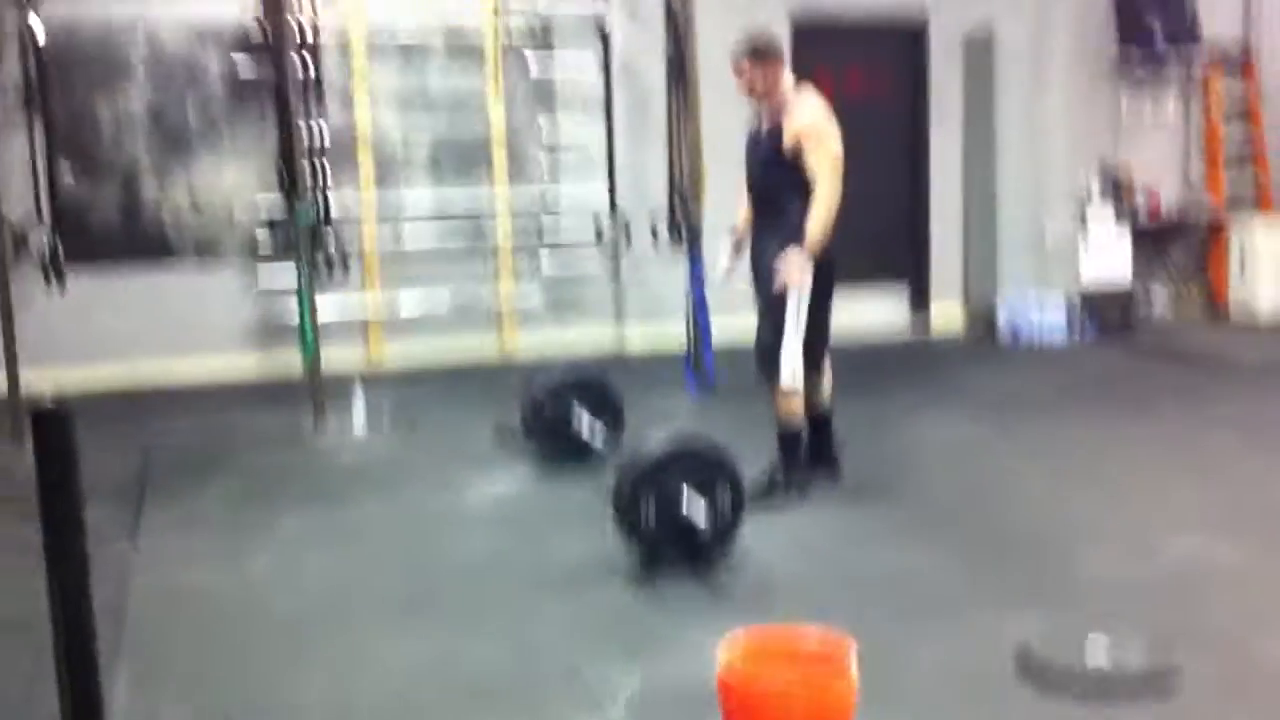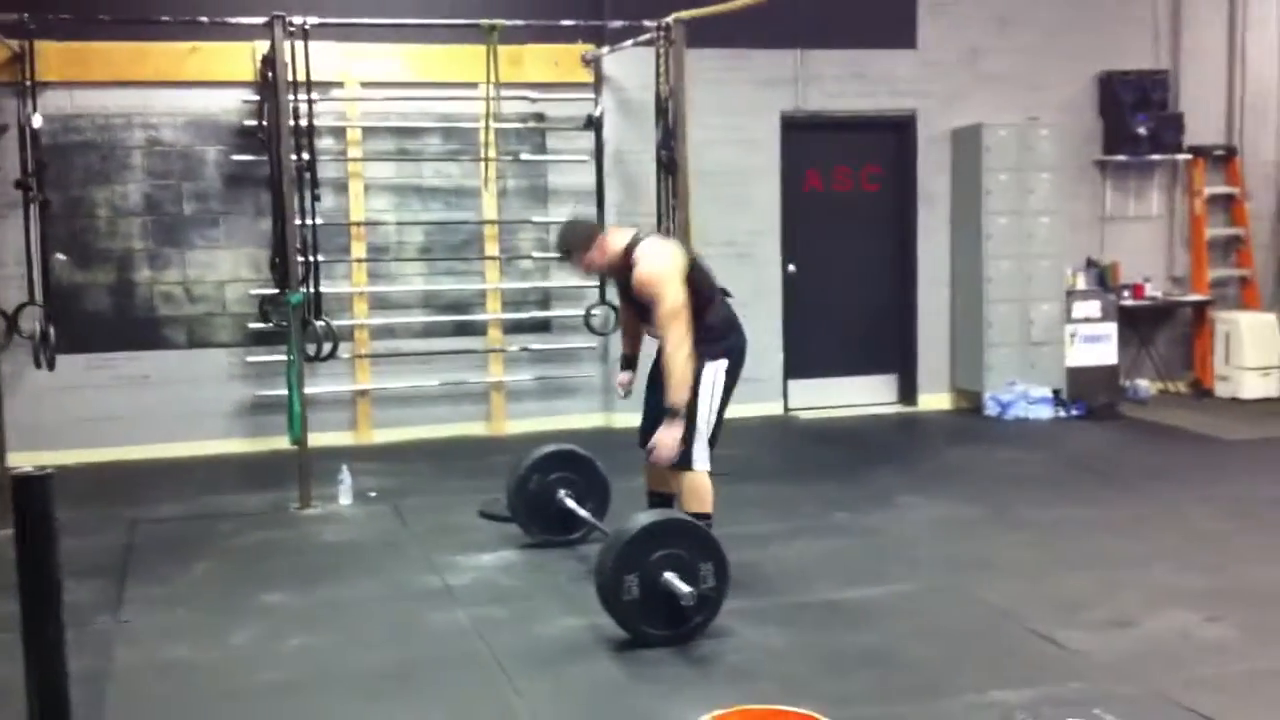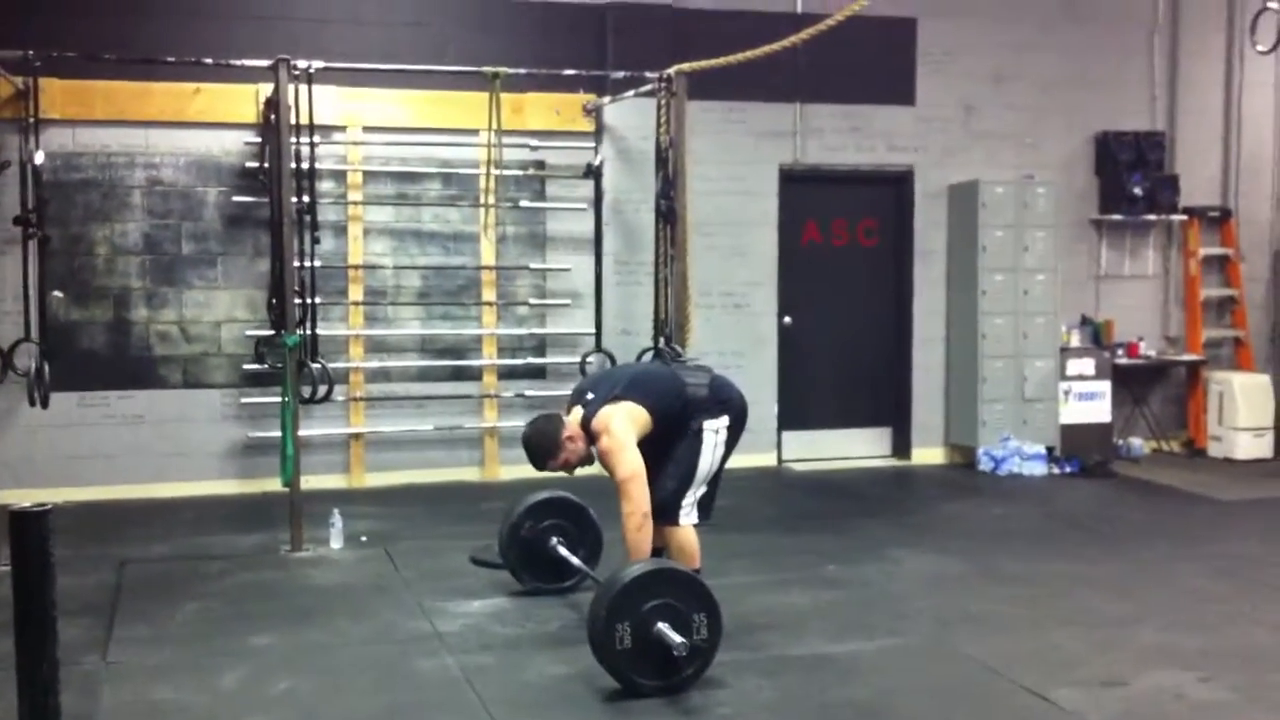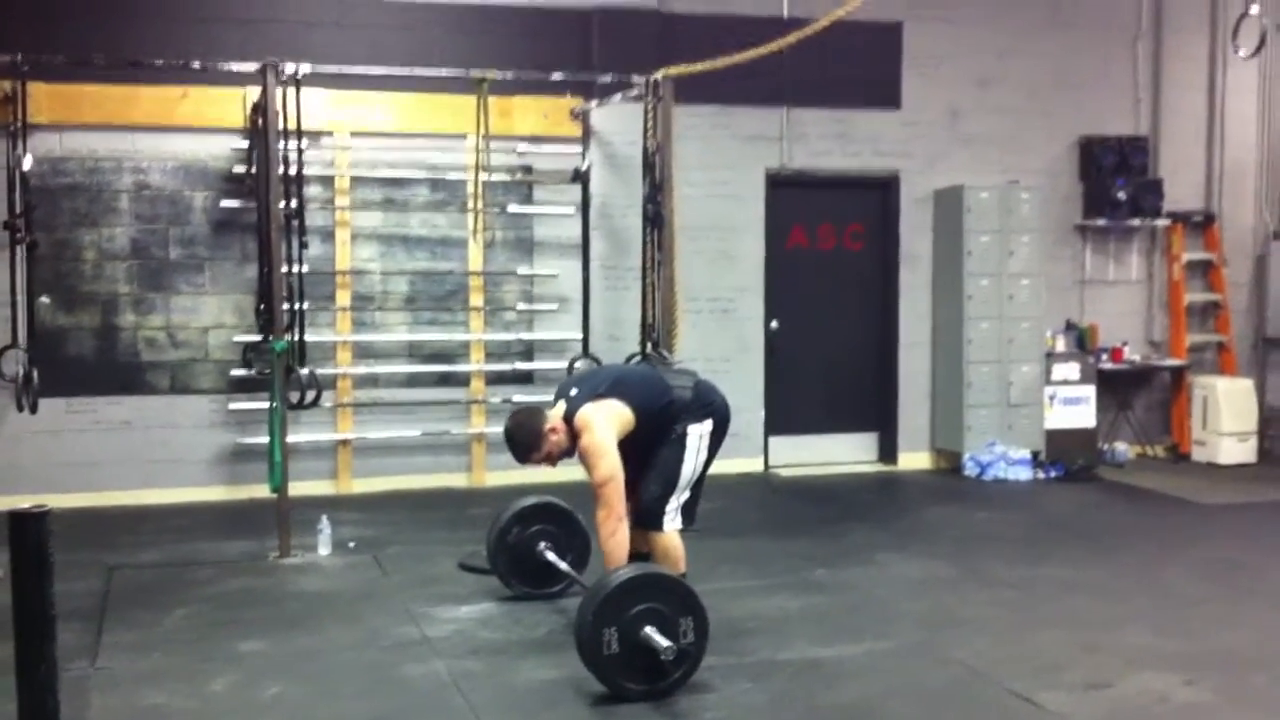
dt=1s
person 1, frame 1
left shoulder: (808, 116)
right shoulder: (763, 120)
left elbow: (828, 187)
left wrist: (804, 251)
right wrist: (738, 239)
left hip: (796, 257)
right hip: (772, 253)
left knee: (787, 366)
right knee: (806, 358)
left ankle: (791, 467)
right ankle: (820, 453)
person 1, frame 2
left shoulder: (651, 265)
right shoulder: (620, 253)
left elbow: (678, 341)
left wrist: (674, 417)
right wrist: (627, 363)
left hip: (712, 347)
right hip: (682, 345)
left knee: (686, 450)
right knee: (655, 442)
person 1, frame 3
left shoulder: (611, 433)
right shoulder: (577, 406)
left elbow: (637, 513)
left hip: (716, 409)
right hip: (683, 407)
left knee: (671, 506)
right knee: (646, 494)
person 1, frame 4
left shoulder: (592, 430)
right shoulder: (563, 402)
left elbow: (612, 517)
left hip: (700, 413)
left knee: (656, 511)
right knee: (629, 500)
